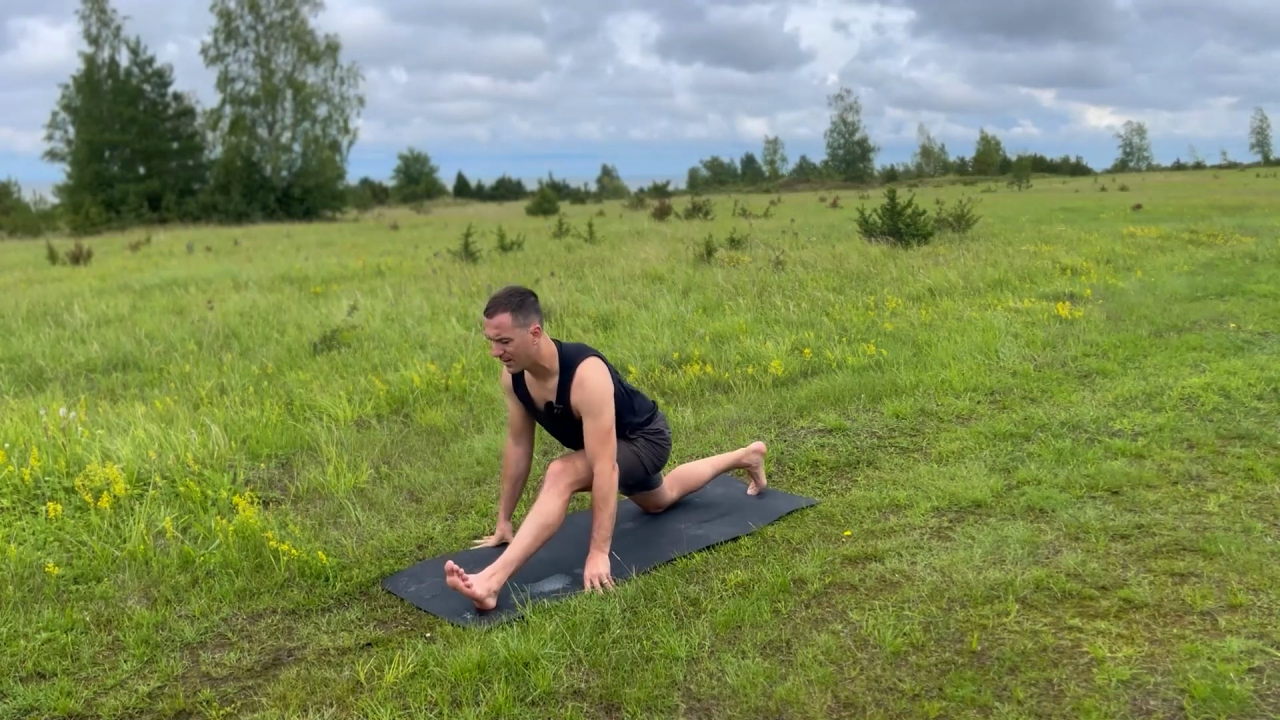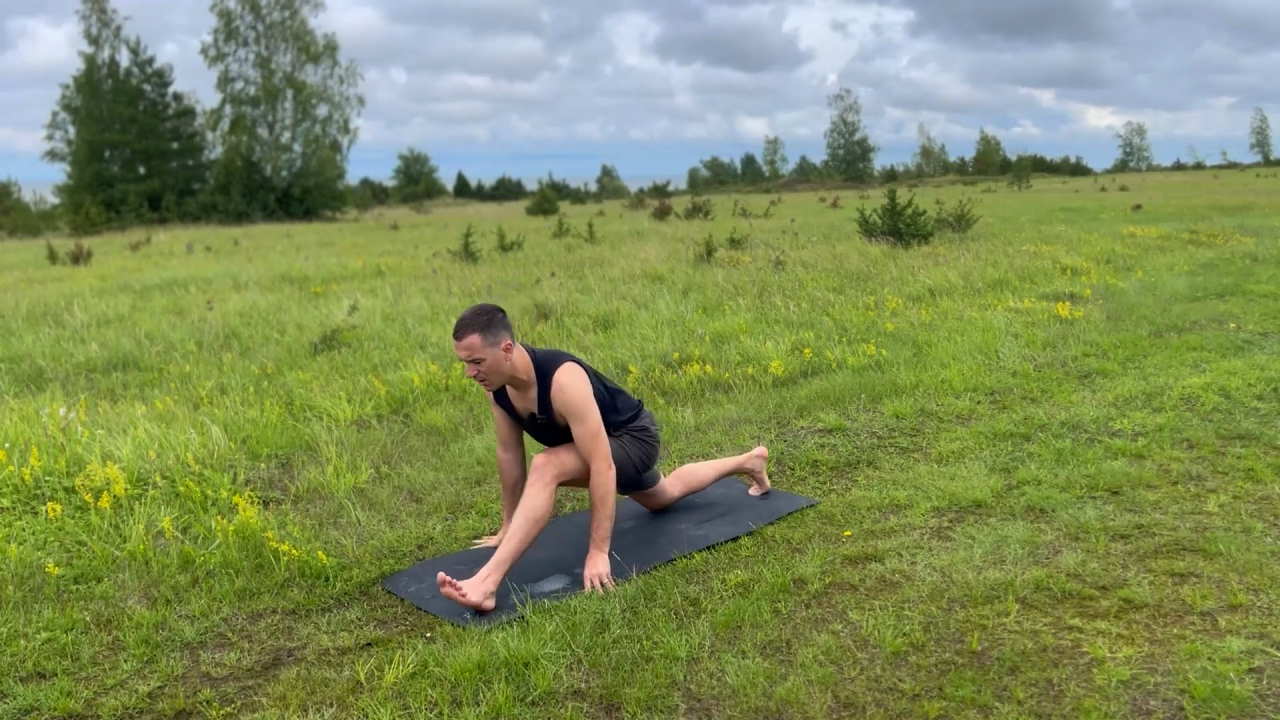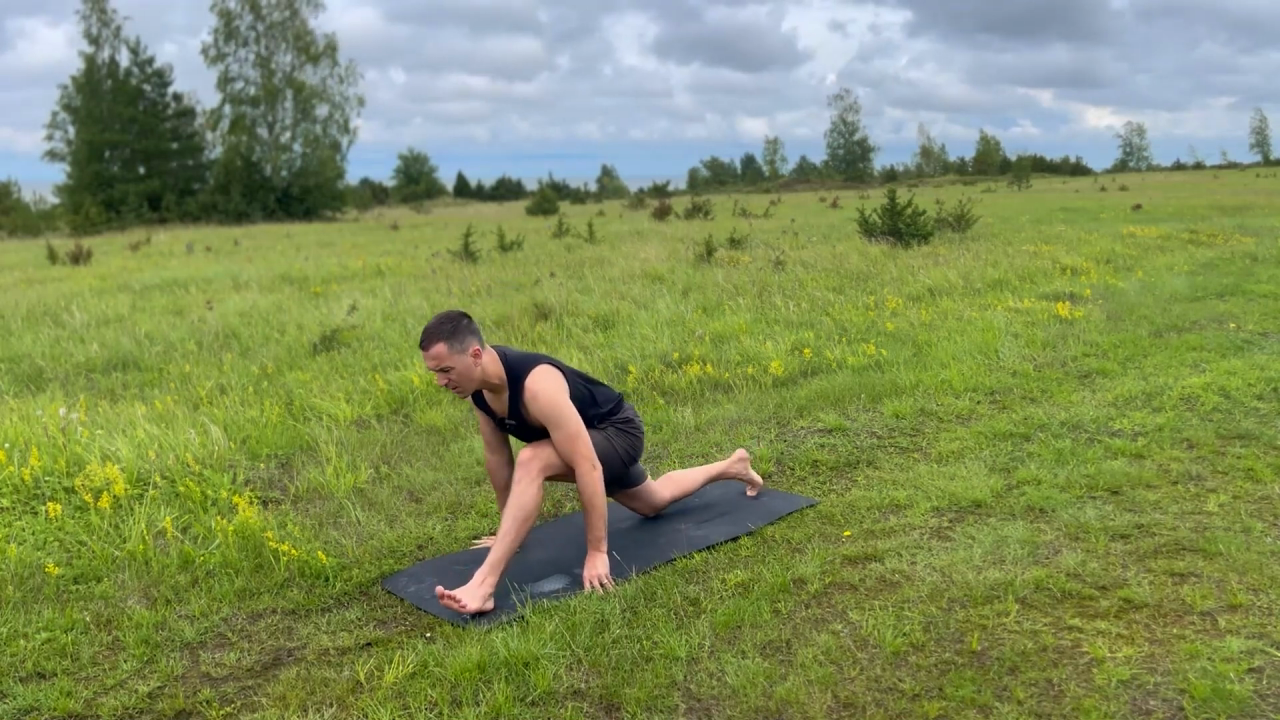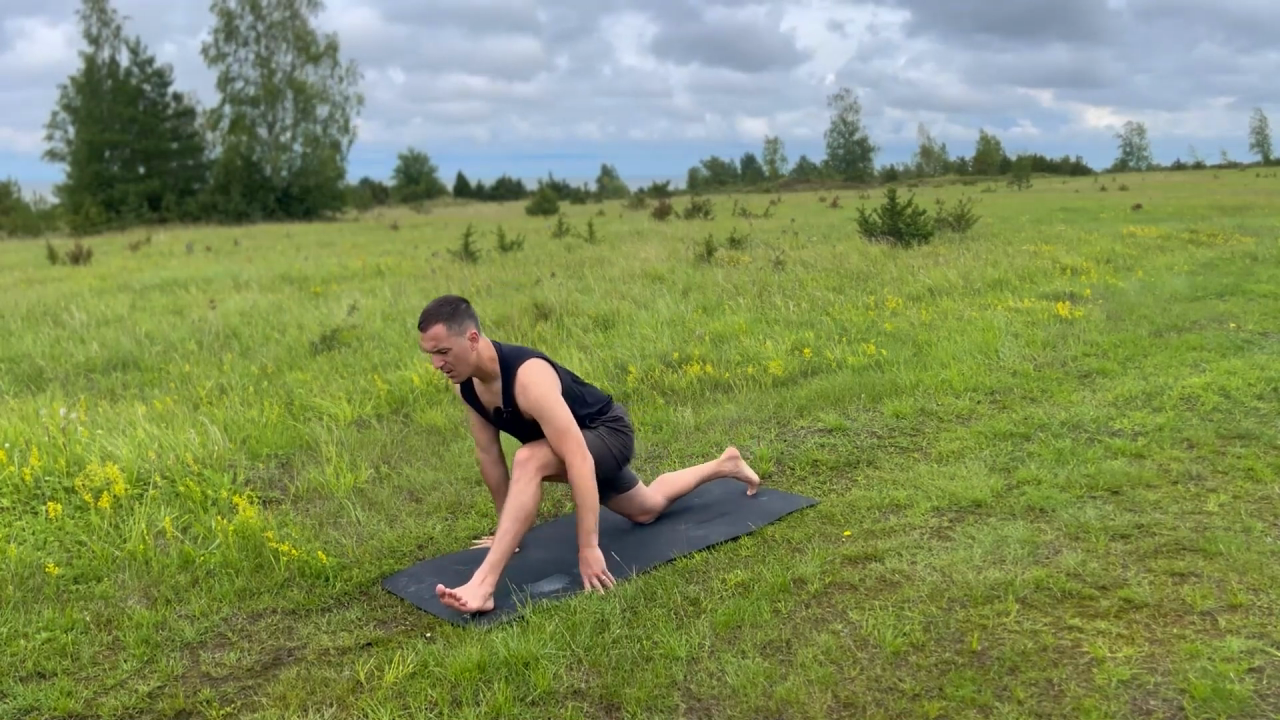
dt=0.4s
person 1, frame 1
left shoulder: (586, 375)
right shoulder: (513, 375)
left elbow: (605, 469)
right elbow: (518, 446)
left wrist: (599, 552)
right wrist: (503, 520)
left hip: (644, 438)
right hip: (615, 439)
left knee: (561, 475)
right knee: (660, 501)
left ankle: (491, 581)
right ankle: (745, 457)
person 1, frame 2
left shoulder: (563, 381)
right shoulder: (496, 384)
left elbow: (602, 468)
right elbow: (509, 454)
left wrist: (598, 552)
right wrist: (507, 526)
left hip: (633, 436)
right hip: (602, 440)
left knee: (546, 467)
right knee: (664, 497)
left ankle: (486, 583)
right ankle: (747, 461)
person 1, frame 3
left shoulder: (537, 386)
right shoulder: (476, 381)
left elbow: (588, 468)
right elbow: (496, 455)
left wrist: (597, 552)
right wrist: (506, 530)
left hip: (617, 430)
right hip: (591, 435)
left knee: (532, 461)
right knee: (653, 505)
left ankle: (483, 586)
right ankle: (731, 466)
person 1, frame 4
left shoulder: (528, 378)
right shoulder: (465, 381)
left elbow: (579, 461)
right elbow: (488, 455)
left wrist: (589, 547)
right wrist: (506, 530)
left hip: (607, 431)
right hip: (584, 440)
left knee: (529, 461)
right knee: (648, 510)
left ankle: (483, 585)
right ankle: (724, 465)
